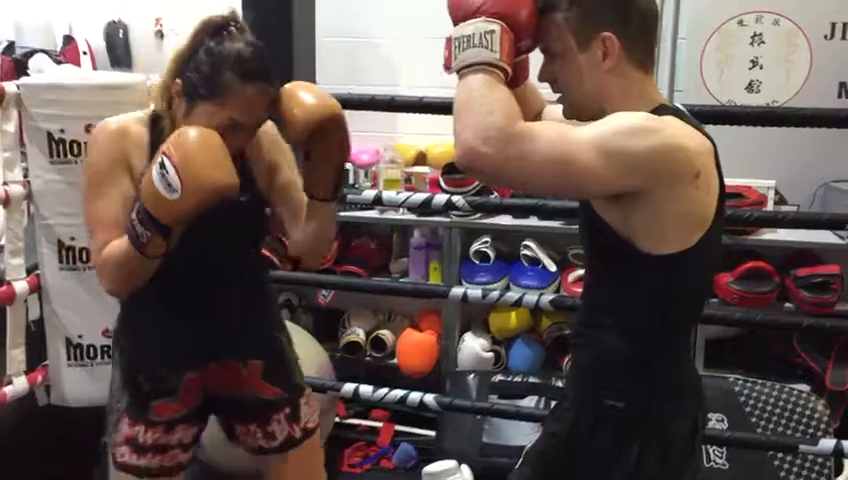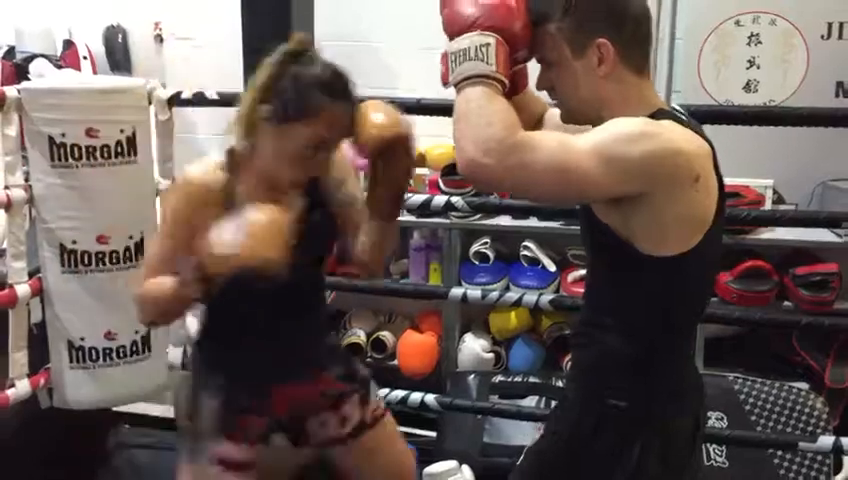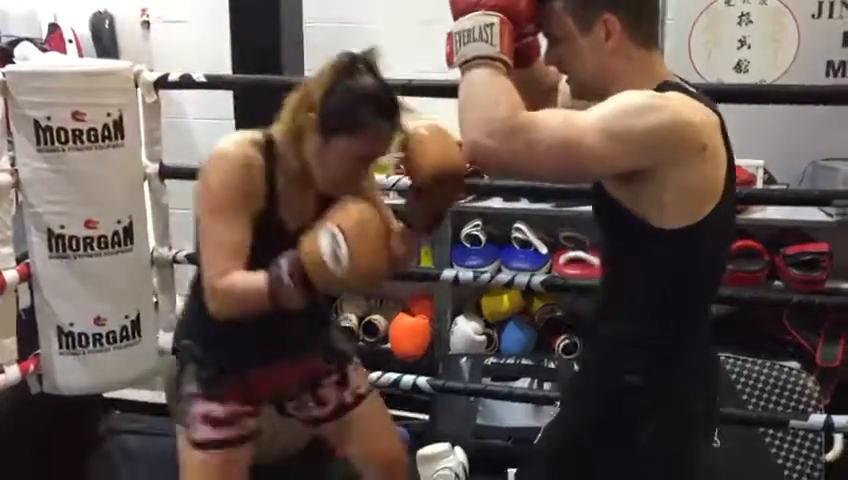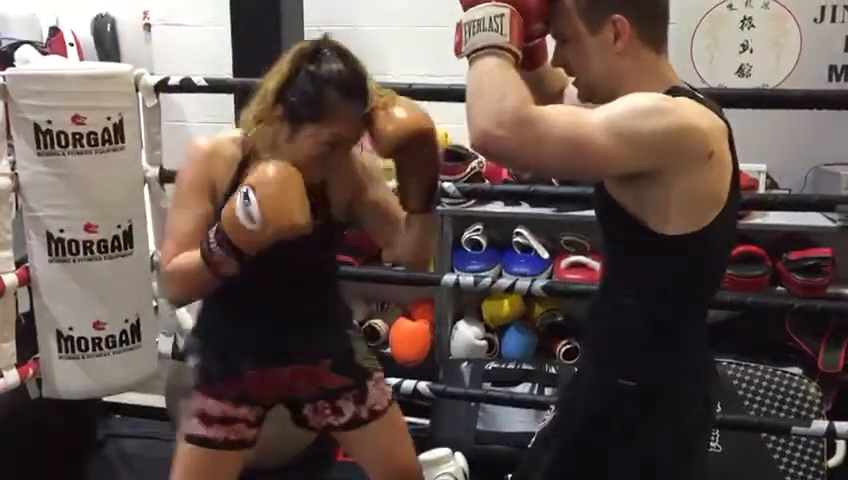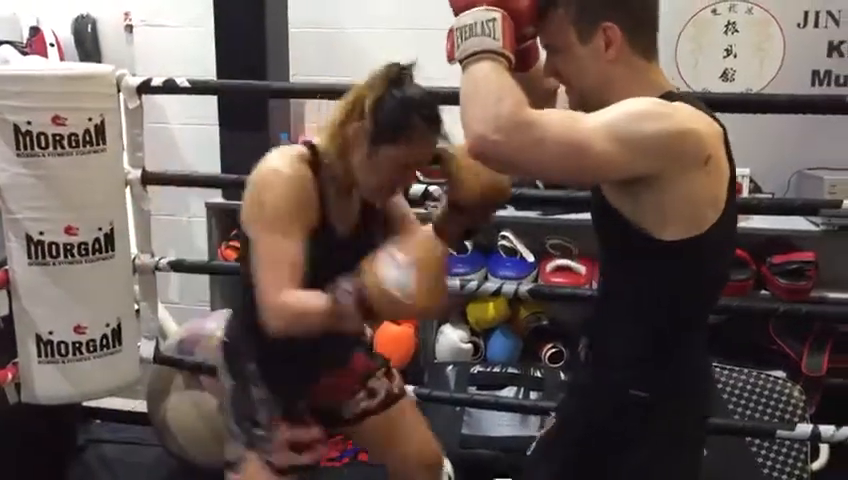
dt=0.4s
person 1, frame 1
left shoulder: (658, 145)
right shoulder: (645, 131)
left elbow: (483, 147)
right elbow: (530, 124)
left wrist: (480, 46)
right wrist: (508, 59)
left hip: (628, 421)
right hip: (638, 400)
person 1, frame 2
left shoulder: (658, 148)
right shoulder: (650, 135)
left elbow: (486, 159)
right elbow: (533, 129)
left wrist: (476, 56)
right wrist: (507, 67)
left hip: (631, 420)
right hip: (640, 399)
person 1, frame 3
left shoulder: (664, 120)
right shoulder: (663, 108)
left elbow: (491, 141)
right elbow: (542, 96)
left hip: (645, 393)
right hip: (647, 376)
person 1, frame 4
left shoulder: (671, 126)
right shoulder: (667, 113)
left elbow: (498, 131)
right elbow: (548, 107)
right wrist: (525, 40)
left hip: (642, 398)
right hip: (646, 381)
person 1, frame 5
left shoulder: (669, 131)
right shoulder: (654, 120)
left elbow: (494, 137)
right elbow: (537, 116)
right wrist: (515, 47)
left hip: (640, 408)
right hip: (626, 386)
person 2, frame 1
left shoulder: (264, 144)
right shoulder: (118, 141)
left elbow: (312, 249)
right elbow: (113, 276)
left wrist: (324, 165)
right wrist: (160, 216)
left hip: (254, 349)
right hip: (158, 361)
person 2, frame 2
left shoulder: (328, 174)
right shoulder: (203, 186)
left elbow: (369, 260)
right elbow: (149, 304)
left wrist: (386, 188)
right wrist: (204, 272)
left hip: (318, 365)
right hip: (233, 378)
person 2, frame 3
left shoulder: (346, 170)
right shoulder: (235, 163)
left elbow: (398, 253)
right elbow: (220, 295)
right wrist: (303, 274)
left hip: (307, 343)
right hip: (221, 357)
person 2, frame 4
left shoulder: (348, 168)
right shoulder: (214, 158)
left elbow: (413, 255)
right elbow: (173, 280)
left wrist: (418, 185)
right wrist: (231, 242)
left hip: (324, 348)
right hip: (234, 358)
person 2, frame 5
left shoulder: (378, 179)
right shoulder: (284, 178)
left elbow: (421, 257)
right elbow: (277, 311)
left wrist: (460, 215)
right wrist: (361, 302)
left hip: (339, 355)
right hip: (270, 370)
